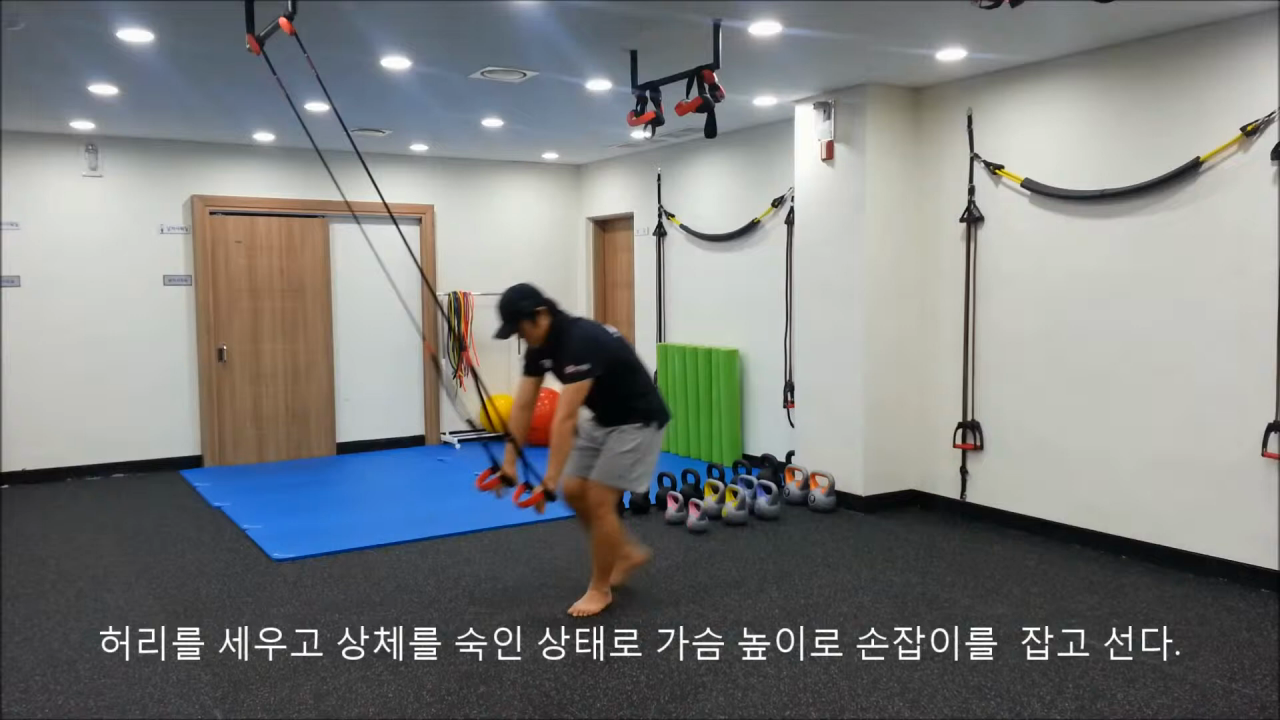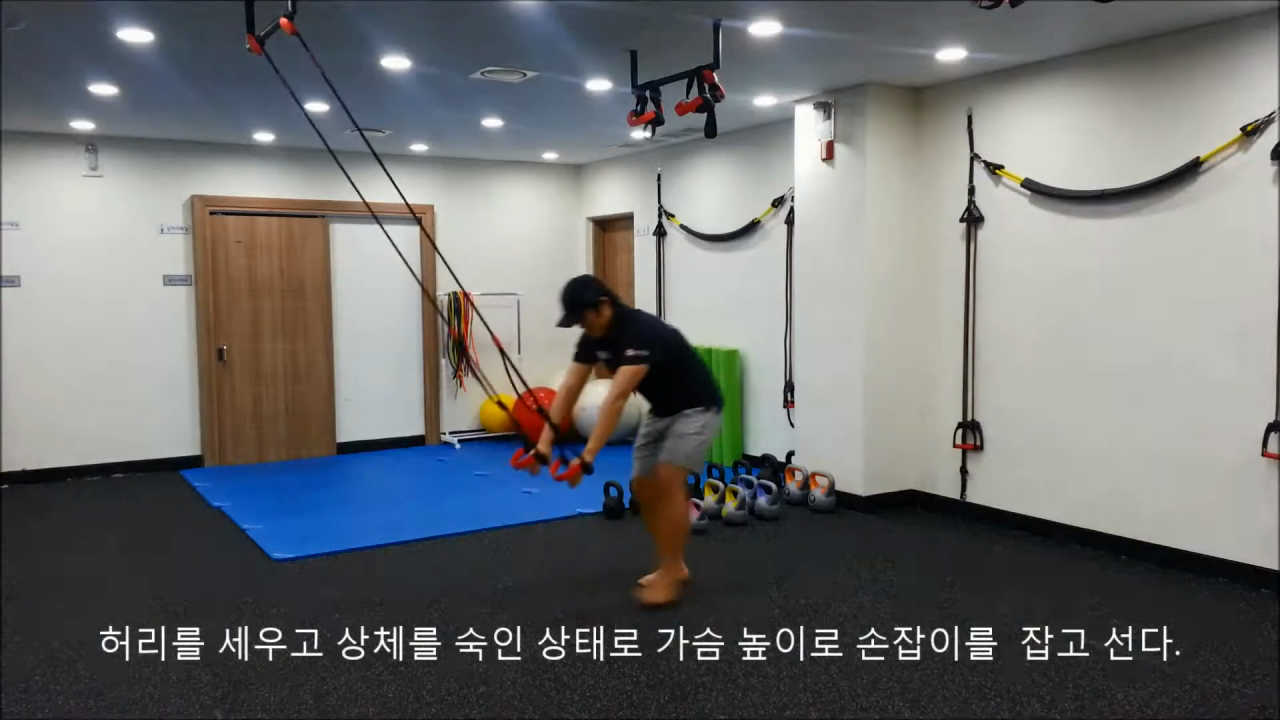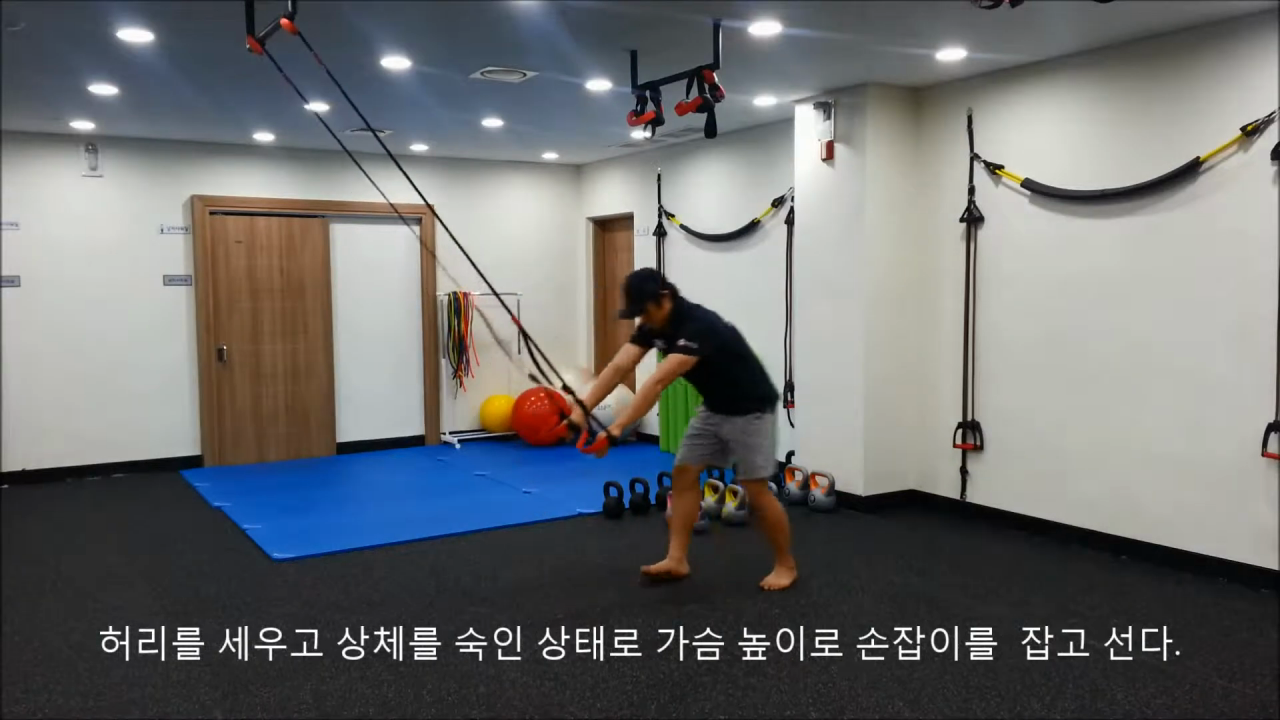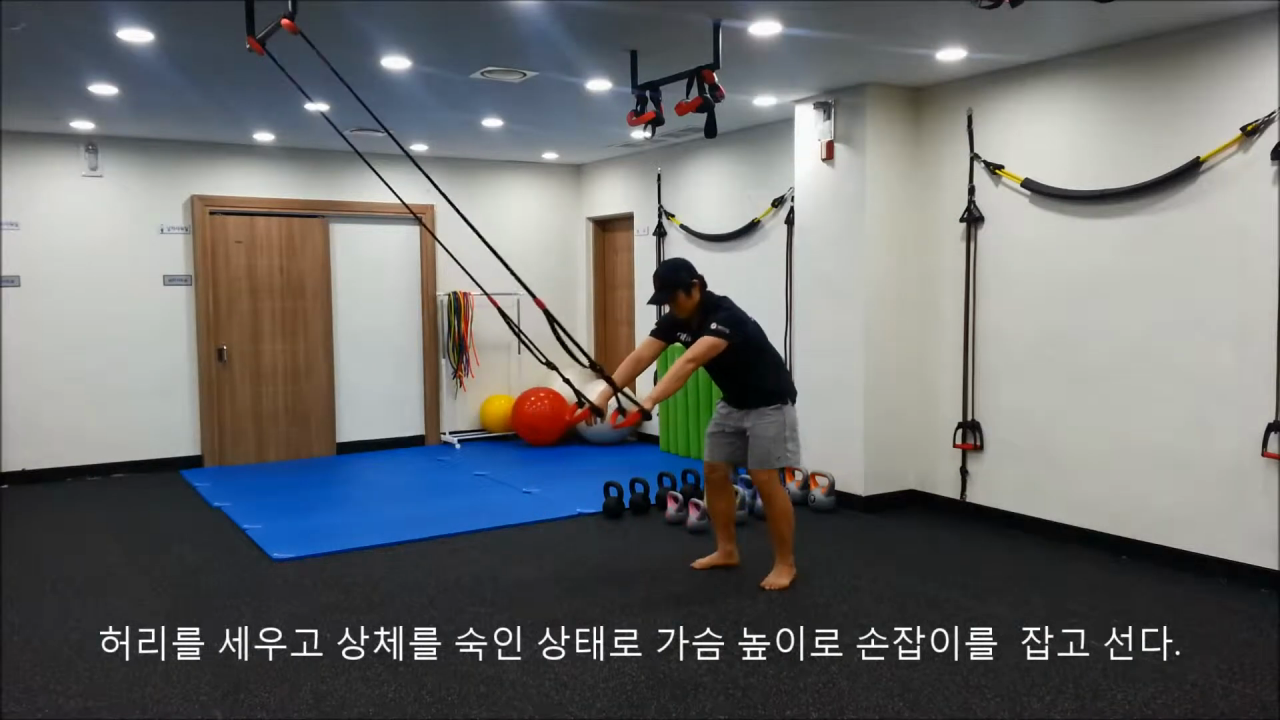
dt=0.4s
person 1, frame 1
left shoulder: (582, 342)
right shoulder: (540, 346)
left elbow: (564, 417)
right elbow: (523, 404)
left wrist: (549, 478)
right wrist: (509, 460)
left hip: (637, 422)
right hip: (603, 420)
left knee: (598, 500)
right knee: (572, 491)
left ankle: (599, 589)
right ankle: (624, 552)
person 1, frame 2
left shoulder: (643, 331)
right shoulder: (594, 337)
left elbow: (617, 397)
right elbow: (569, 389)
left wrist: (589, 454)
right wrist: (545, 440)
left hip: (696, 408)
right hip: (661, 410)
left knee: (669, 482)
right knee: (645, 488)
left ankle: (670, 578)
right ankle: (673, 566)
person 1, frame 3
left shoulder: (699, 326)
right shoulder: (654, 326)
left elbow: (658, 382)
right elbow: (619, 367)
left wrist: (617, 428)
right wrist: (581, 409)
left hip: (750, 409)
right hip: (714, 407)
left knee: (755, 491)
right knee: (684, 473)
left ankle: (785, 564)
right ankle: (676, 559)
person 1, frame 4
left shoulder: (726, 316)
right shoulder: (676, 320)
left elbow: (689, 363)
right elbow: (640, 358)
left wrist: (649, 401)
right wrist: (604, 395)
left hip: (770, 402)
right hip: (733, 402)
left knee: (764, 479)
right knee: (715, 473)
left ankle: (785, 563)
right ankle: (726, 550)
